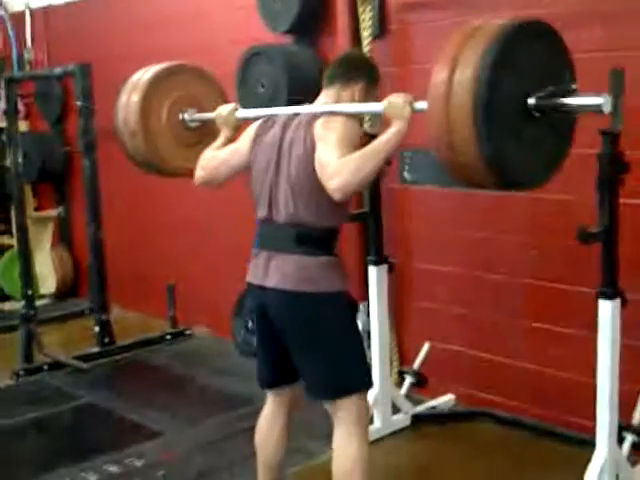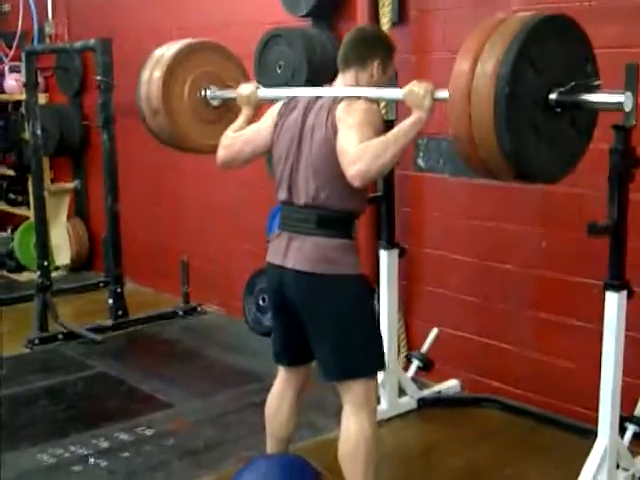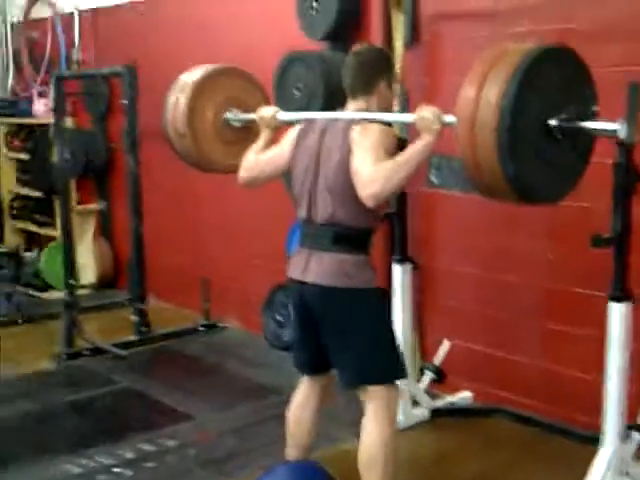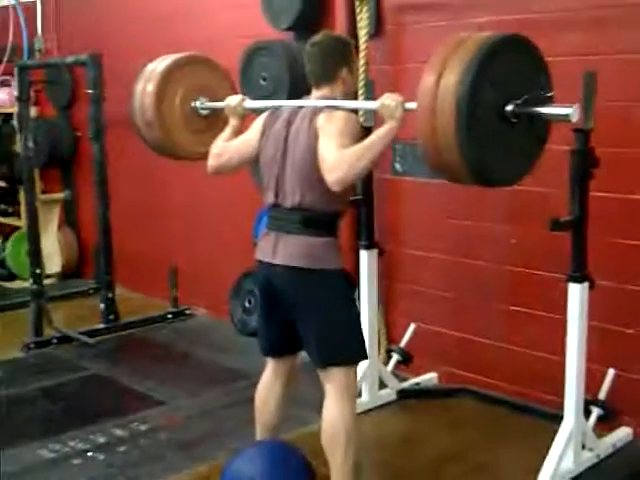
dt=0.7s
person 1, frame 1
left shoulder: (264, 125)
right shoulder: (337, 124)
left elbow: (204, 173)
right elbow: (339, 182)
left wrist: (226, 129)
right wrist: (397, 128)
left hip: (264, 277)
right hip: (310, 281)
left knee: (279, 397)
right knee: (350, 414)
person 1, frame 2
left shoulder: (287, 106)
right shoulder: (357, 109)
left elbow: (226, 154)
right elbow: (358, 169)
left wrist: (246, 108)
right wrist: (416, 117)
left hip: (282, 257)
right hip: (328, 264)
left knee: (290, 373)
right knee: (359, 396)
person 1, frame 3
left shoulder: (305, 130)
right shoulder: (371, 131)
left elbow: (247, 173)
right elbow: (373, 190)
left wrist: (265, 131)
right wrist: (426, 139)
left hip: (304, 271)
right hip: (346, 277)
left knee: (312, 381)
right knee: (380, 400)
person 1, frame 4
left shoulder: (272, 117)
right shoulder: (336, 118)
left elbow: (216, 161)
right elbow: (337, 175)
left wrist: (233, 119)
right wrist: (389, 126)
left hip: (270, 255)
right hip: (313, 261)
left knee: (277, 364)
right knee: (340, 382)
